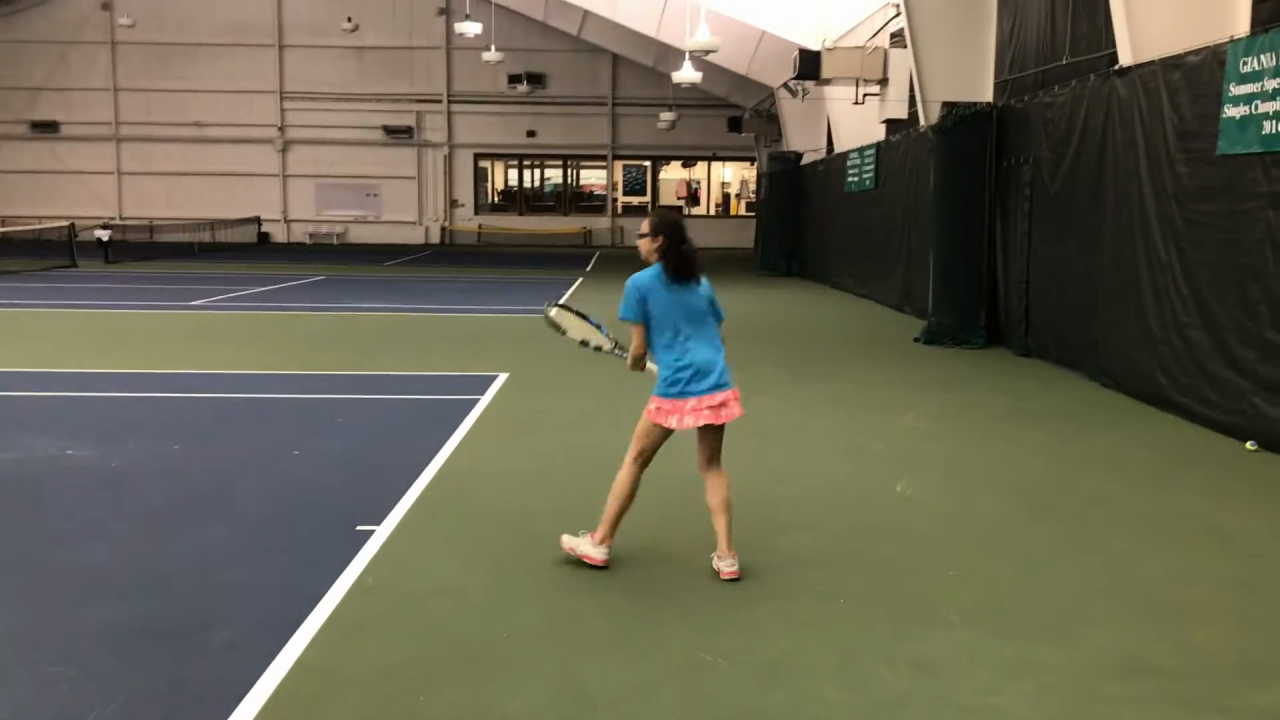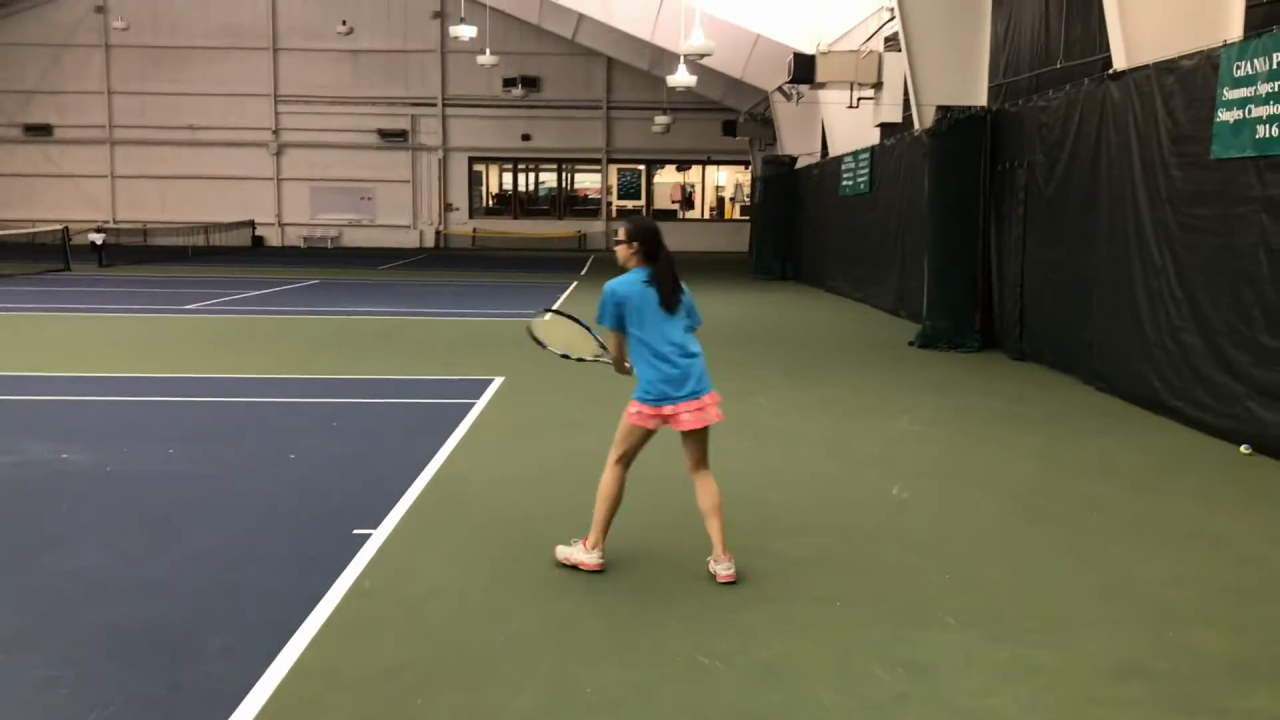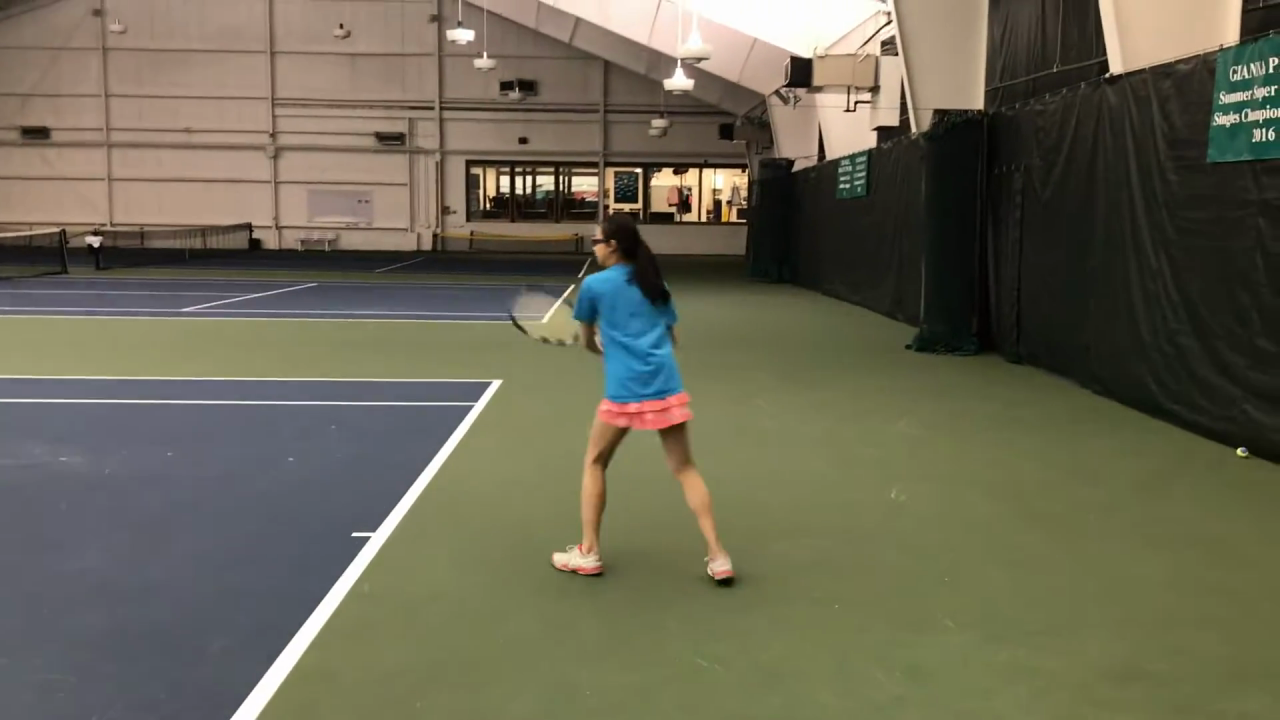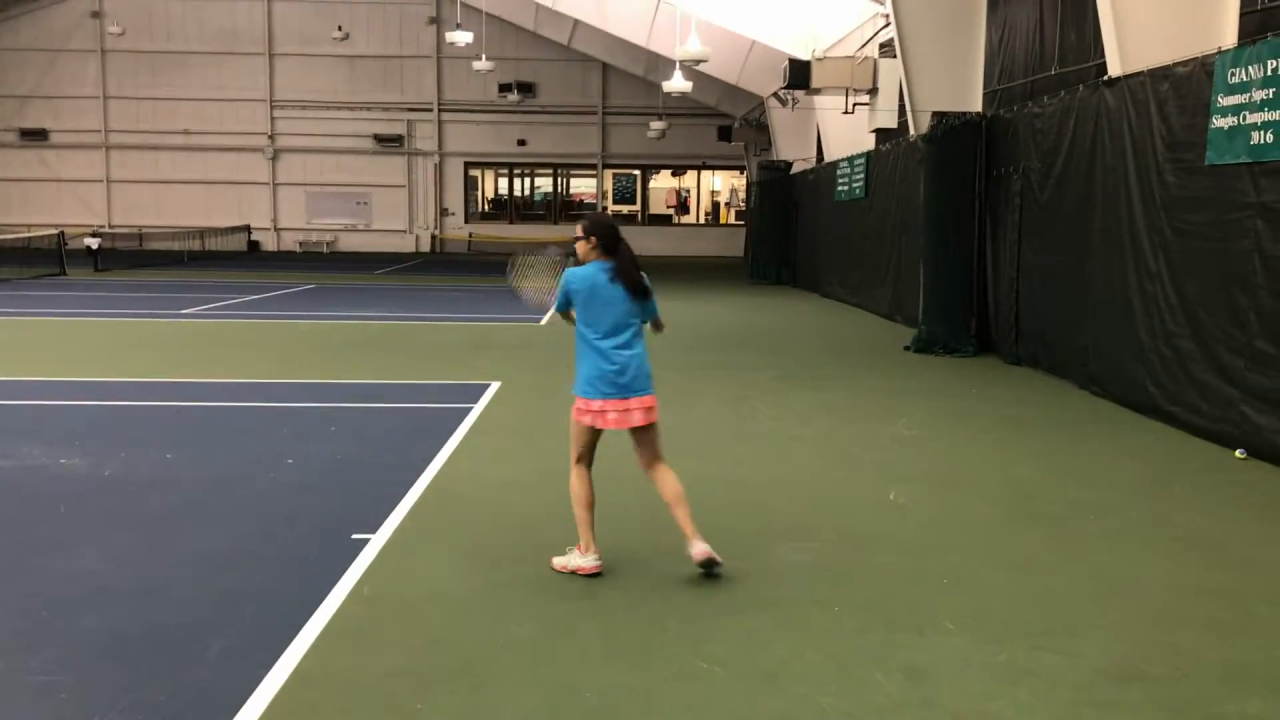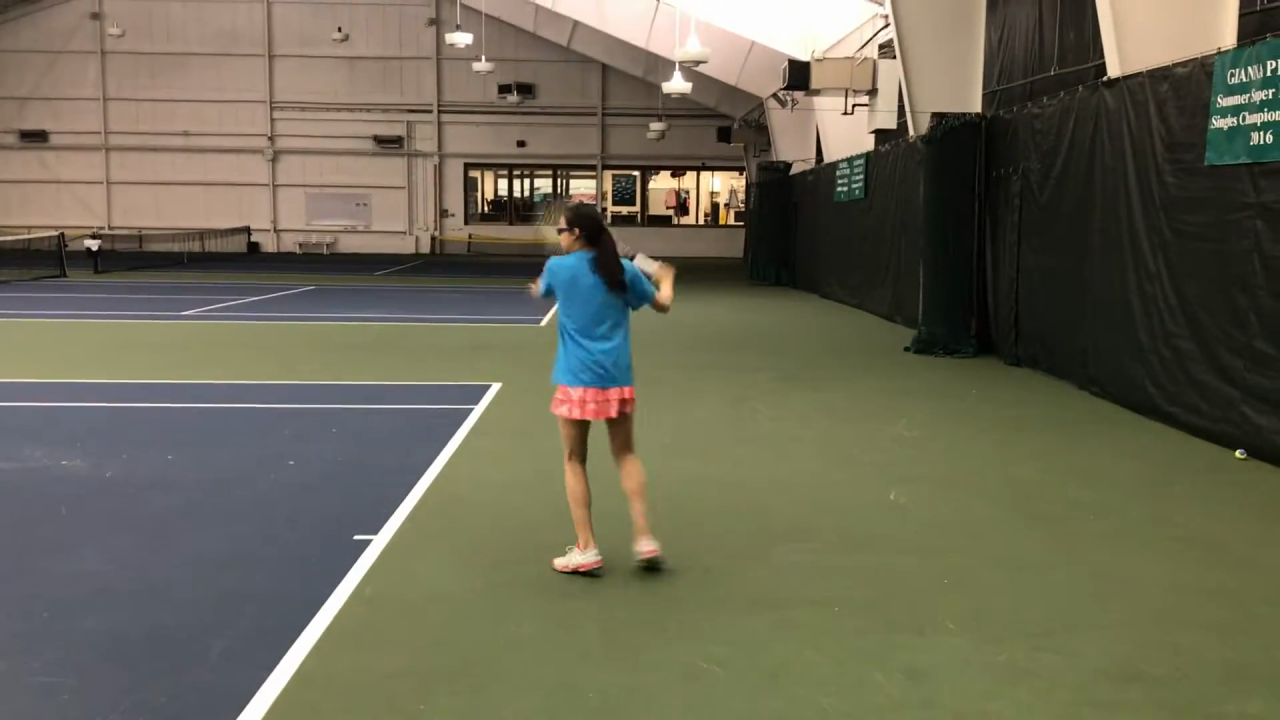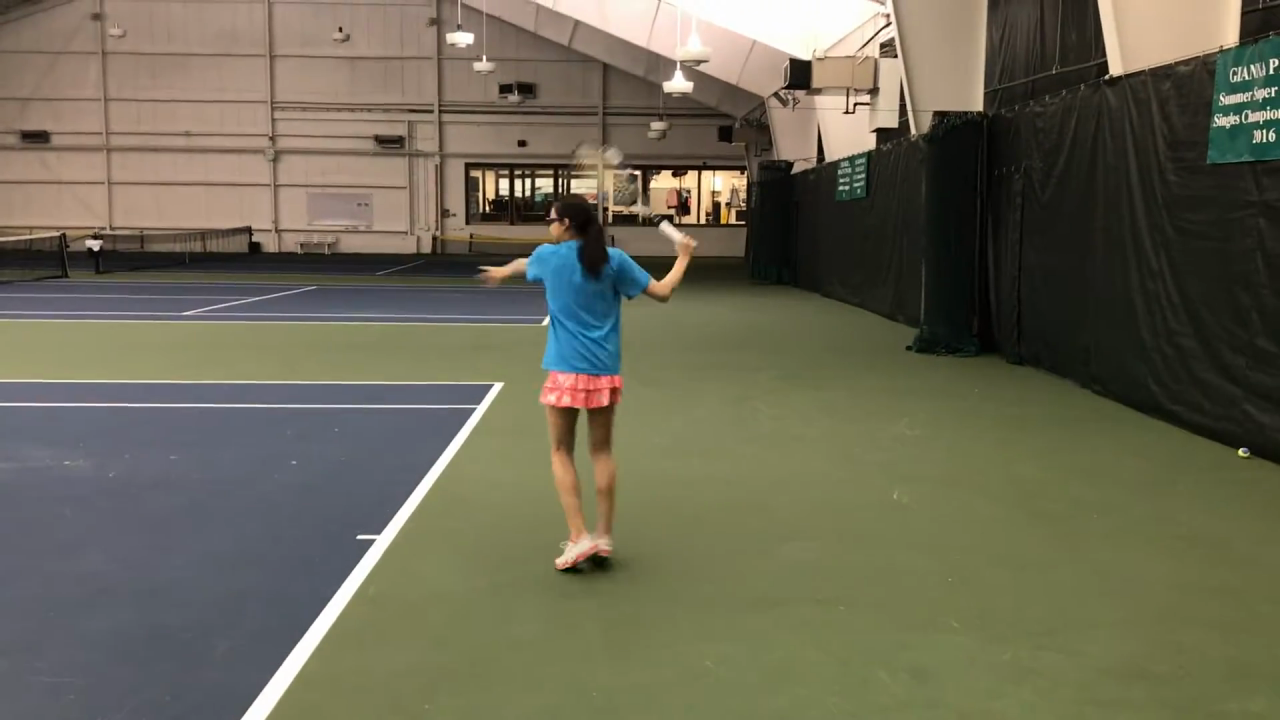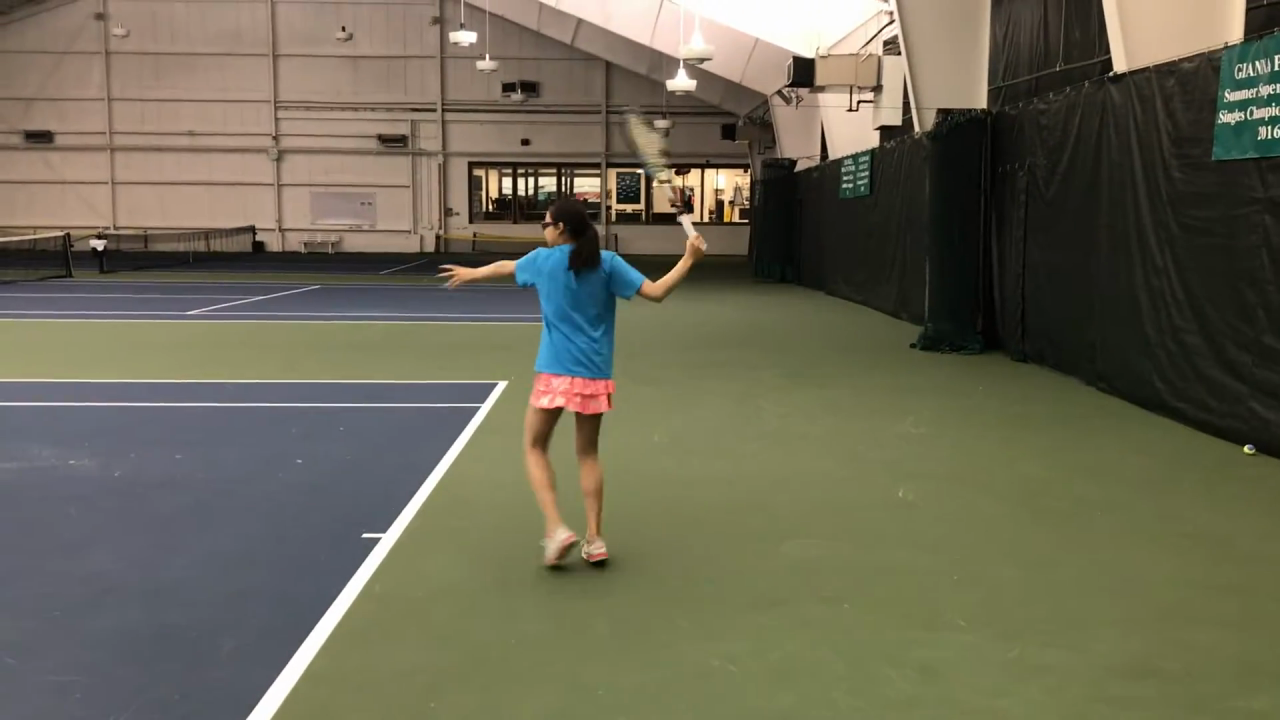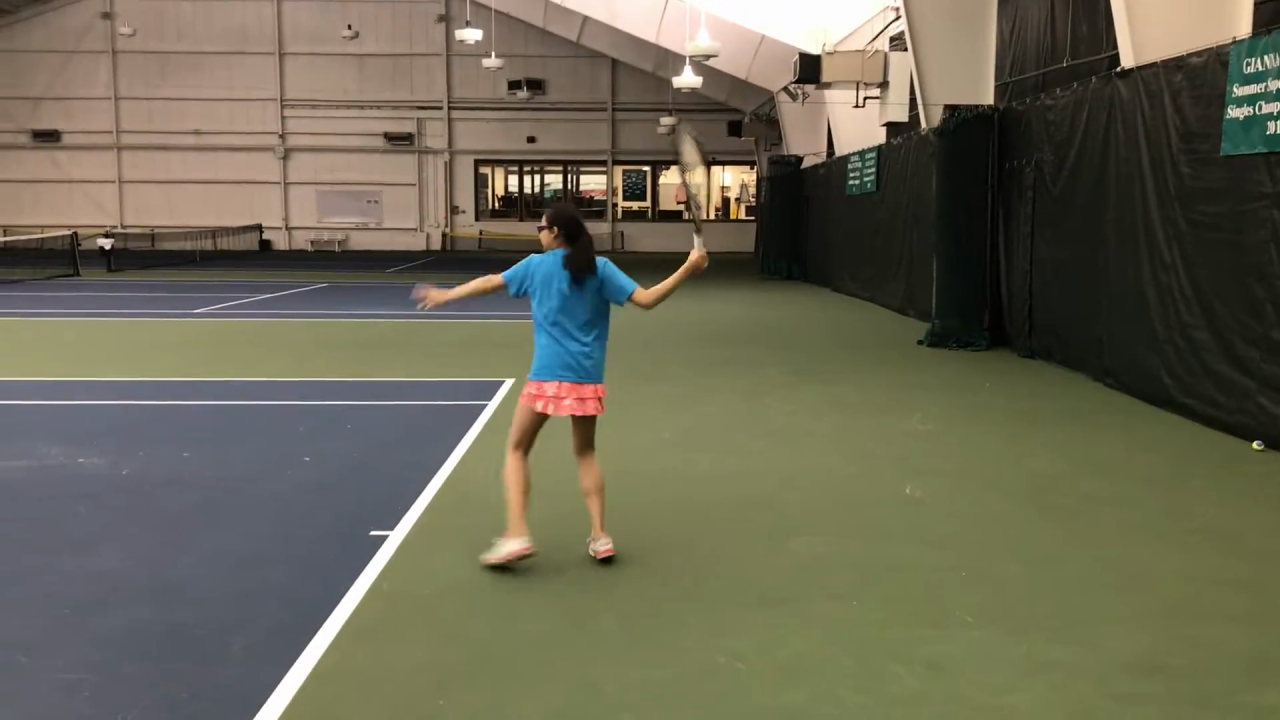
dt=0.1s
person 1, frame 1
left shoulder: (639, 284)
right shoulder: (700, 282)
left elbow: (640, 348)
left wrist: (636, 363)
left hip: (675, 391)
right hip: (718, 386)
left knee: (635, 462)
right knee: (712, 466)
left ankle: (599, 543)
right ankle: (726, 555)
person 1, frame 2
left shoulder: (616, 289)
right shoulder: (677, 288)
left elbow: (617, 350)
left wrist: (621, 365)
left hip: (653, 395)
right hip: (696, 390)
left knee: (617, 463)
right knee: (700, 469)
left ankle: (591, 548)
right ankle: (721, 558)
person 1, frame 3
left shoulder: (593, 284)
right shoulder: (654, 284)
left elbow: (588, 339)
left hip: (623, 393)
right hip: (667, 389)
left knee: (595, 463)
right knee: (684, 469)
left ankle: (588, 552)
right ankle: (718, 556)
person 1, frame 4
left shoulder: (574, 278)
right shoulder: (636, 280)
right elbow: (657, 326)
left hip: (595, 390)
right hip: (637, 389)
left knee: (580, 464)
right knee: (655, 464)
left ankle: (586, 552)
right ankle: (696, 542)
person 1, frame 5
left shoulder: (557, 267)
right shoulder: (623, 269)
left elbow: (542, 288)
right elbow: (663, 305)
left wrist: (540, 289)
right wrist: (665, 278)
left hip: (575, 382)
right hip: (616, 379)
left knee: (574, 461)
right knee: (625, 455)
left ankle: (585, 549)
right ankle: (644, 537)
person 1, frame 6
left shoulder: (548, 255)
right shoulder: (614, 259)
left elbow: (522, 266)
right elbow: (662, 293)
left wrist: (502, 272)
right wrist: (683, 258)
left hip: (565, 370)
right hip: (606, 370)
left knee: (561, 452)
right knee: (601, 450)
left ankle: (579, 538)
right ankle: (604, 537)
person 1, frame 7
left shoulder: (541, 259)
right shoulder: (607, 262)
left elbow: (504, 268)
right elbow: (656, 293)
left wrist: (470, 273)
right wrist: (689, 259)
left hip: (555, 372)
right hip: (596, 374)
left knee: (534, 449)
right knee: (587, 454)
left ankle: (557, 528)
right ankle: (595, 541)
person 1, frame 8
left shoulder: (535, 265)
right shoulder: (600, 268)
left elbow: (489, 283)
right elbow: (646, 300)
left wrist: (445, 295)
right wrist: (688, 269)
left hip: (546, 378)
right hip: (586, 377)
left knee: (516, 451)
right knee: (585, 453)
left ankle: (516, 536)
right ankle: (600, 537)
